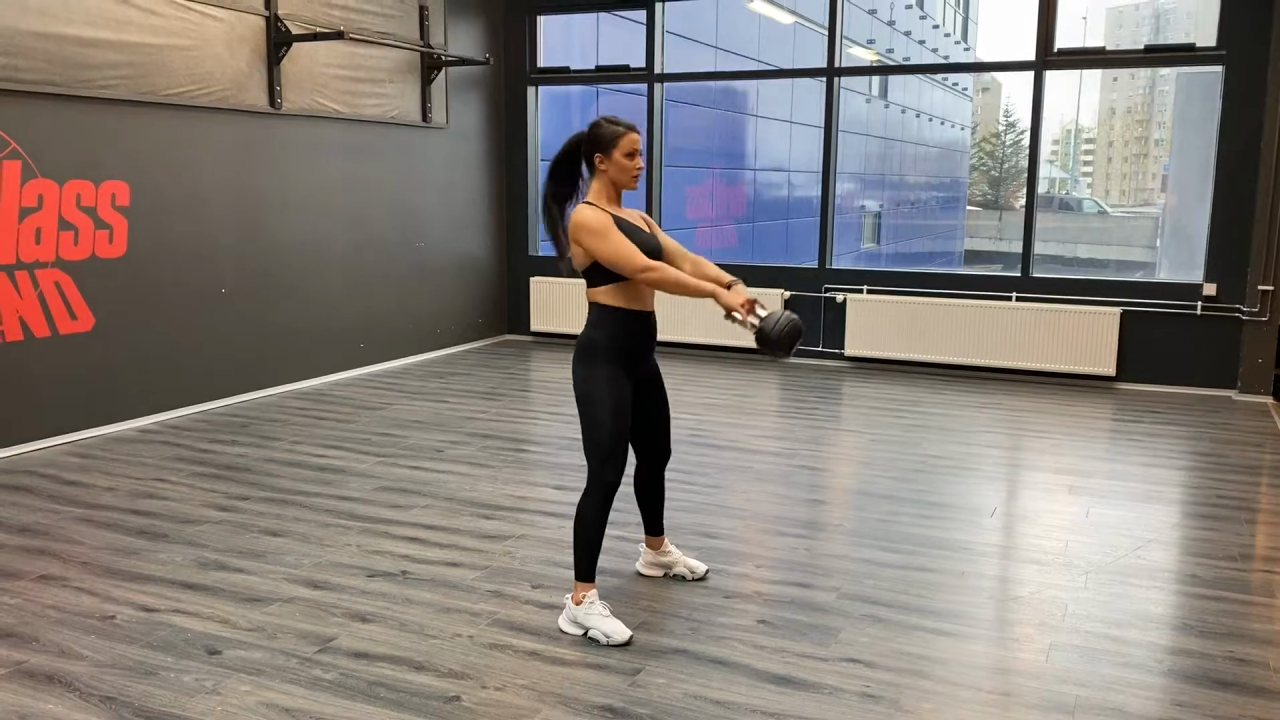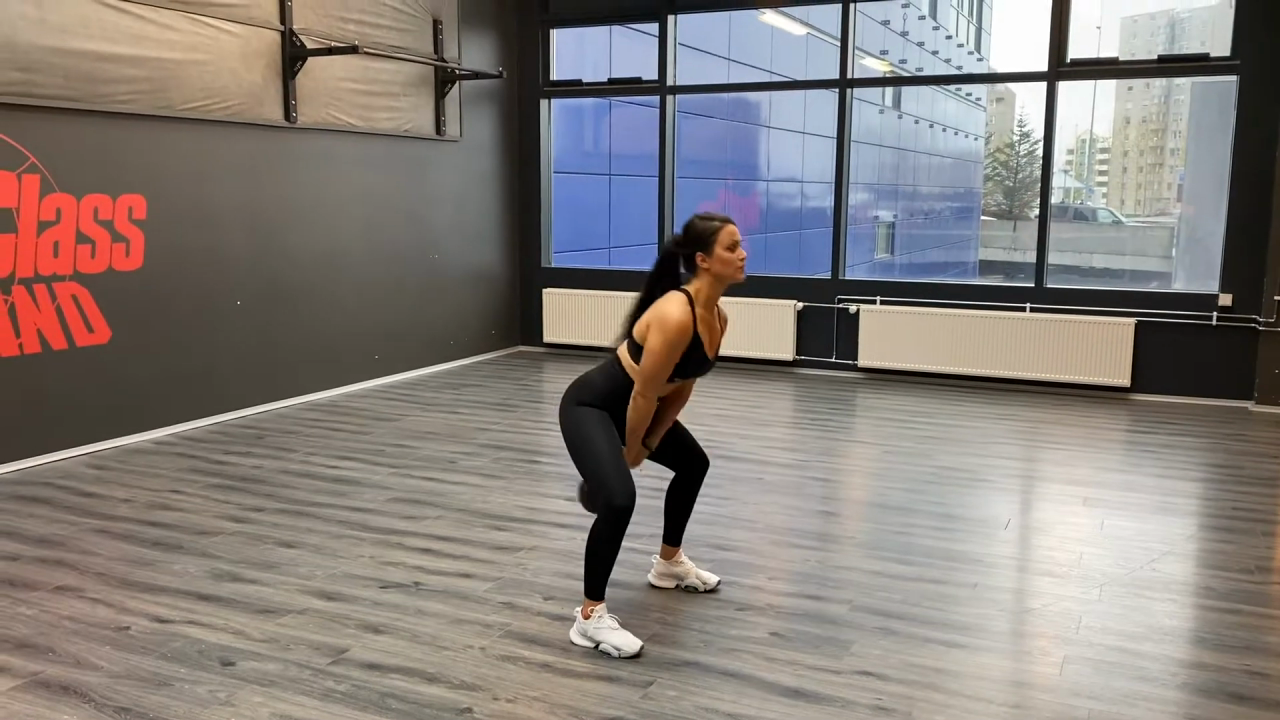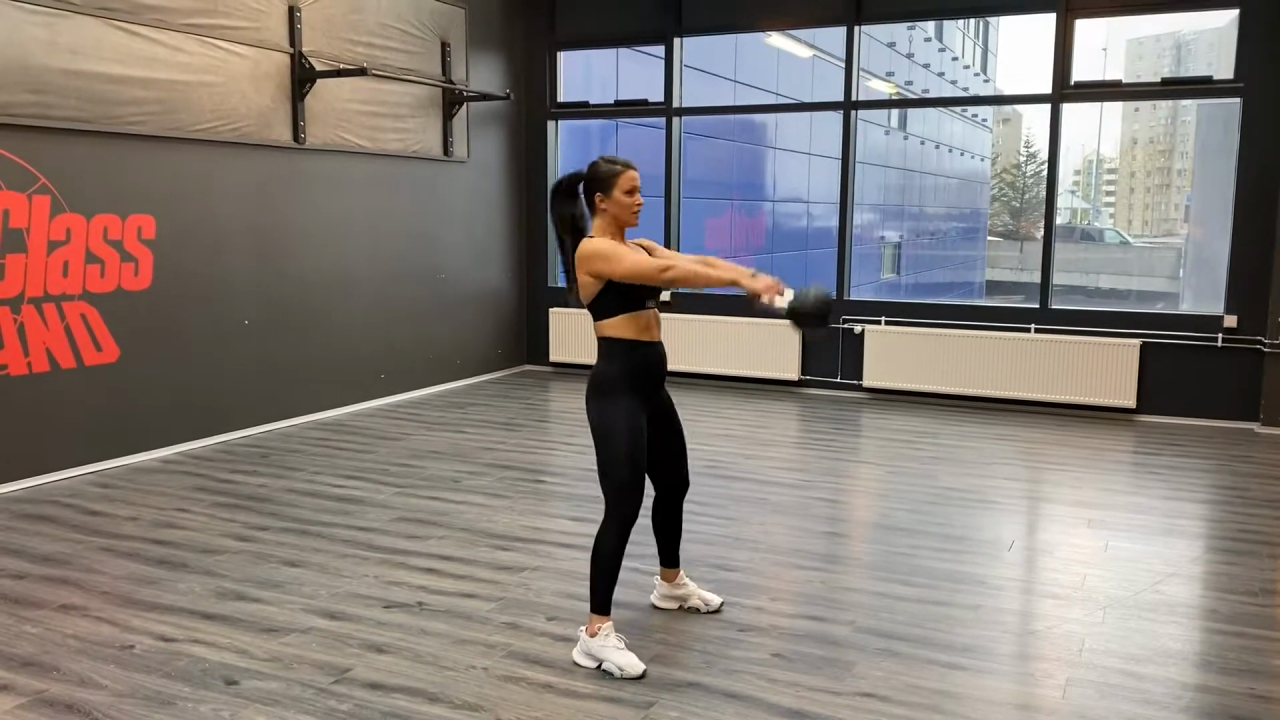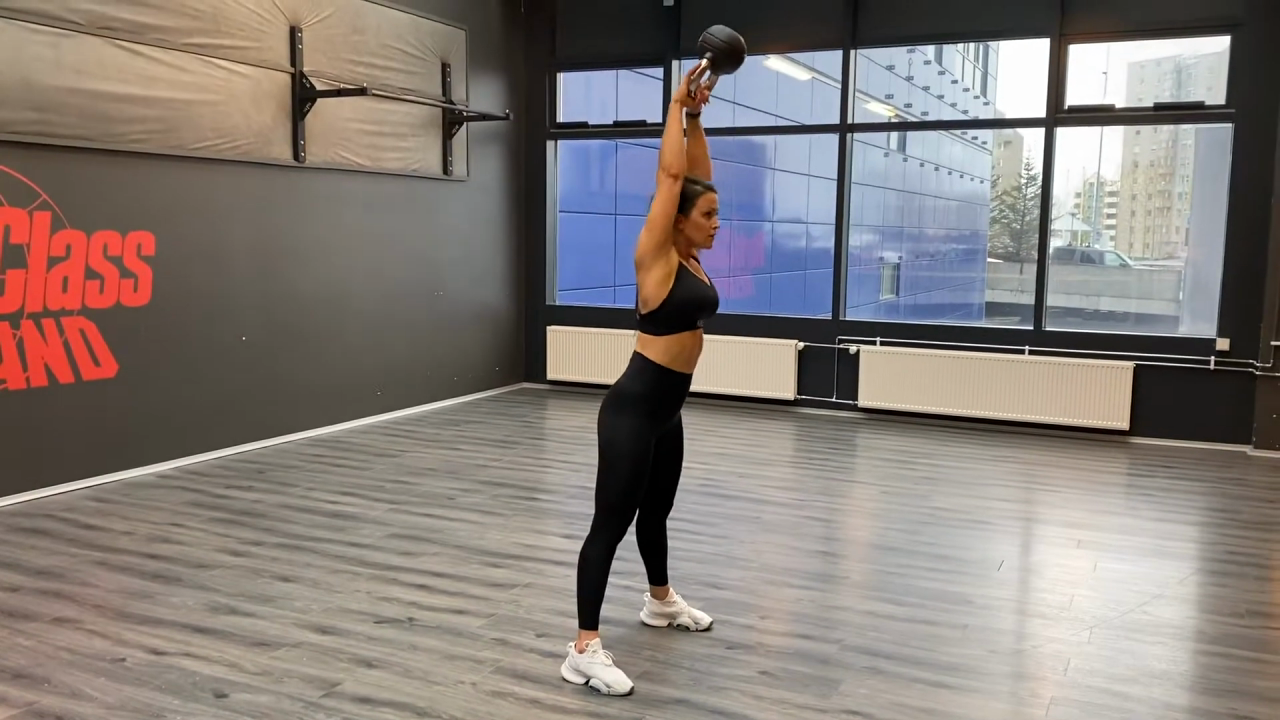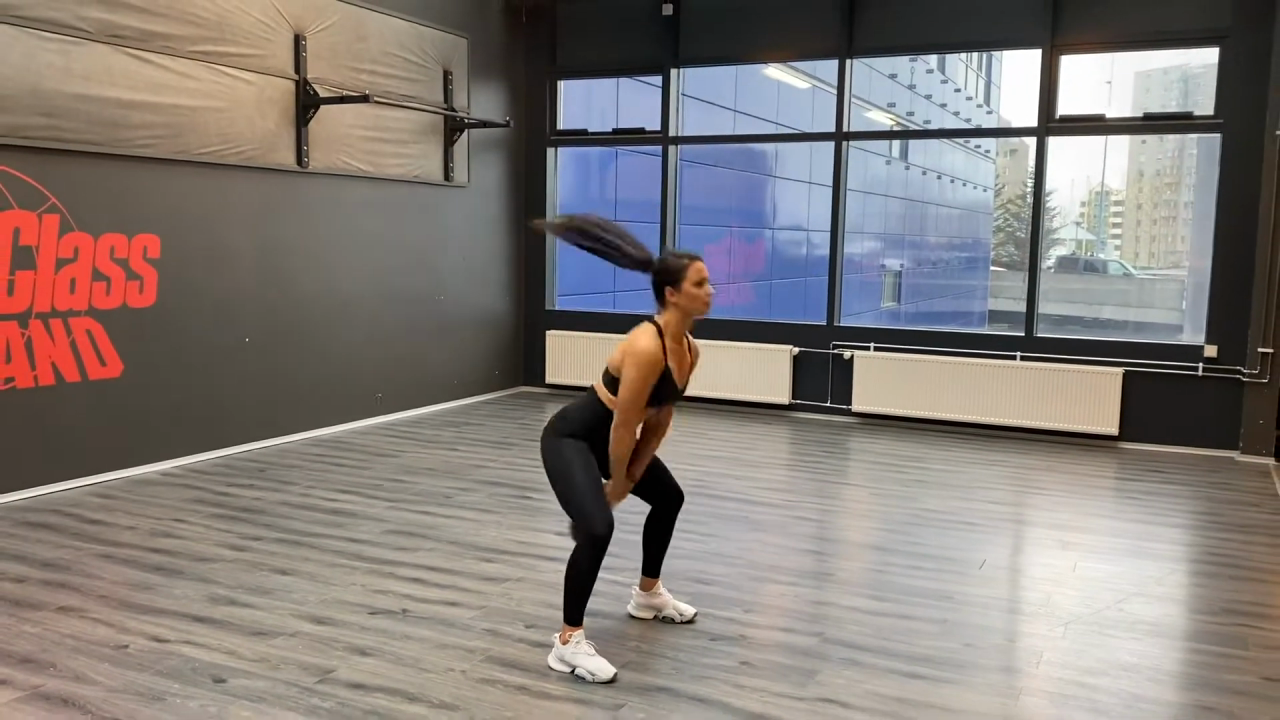
dt=0.7s
person 1, frame 1
left shoulder: (635, 216)
right shoulder: (585, 217)
left elbow: (683, 257)
right elbow: (647, 271)
left wrist: (732, 285)
right wrist: (721, 295)
left hip: (640, 355)
right hip: (603, 357)
left knee: (655, 456)
right knee: (606, 473)
left ankle: (655, 552)
right ankle: (581, 602)
person 1, frame 2
left shoulder: (717, 316)
right shoulder: (675, 314)
left elbow: (680, 389)
right elbow: (643, 395)
left wrist: (644, 447)
right wrist: (630, 449)
left hip: (636, 405)
right hip: (589, 405)
left knee: (694, 463)
right knee: (619, 499)
left ankle: (669, 563)
right ankle: (591, 617)
person 1, frame 3
left shoulder: (635, 245)
right shoulder: (593, 251)
left elbow: (689, 264)
right elbow: (669, 275)
left wrist: (749, 276)
right wrist: (742, 283)
left hip: (651, 386)
right hip: (615, 390)
left knee: (674, 486)
right knee: (624, 507)
left ankle: (671, 584)
right ankle: (595, 635)
person 1, frame 4
left shoulder: (690, 258)
right shoulder: (656, 258)
left elbow: (697, 176)
right elbow: (670, 177)
left wrist: (696, 116)
right wrist: (675, 106)
left hip: (666, 409)
right hip: (633, 408)
left knee: (656, 512)
right knee: (612, 522)
left ankle: (661, 601)
right ankle: (584, 649)
person 1, frame 5
left shoulder: (688, 350)
right shoulder: (646, 348)
left elbow: (658, 421)
right elbow: (624, 424)
left wrist: (634, 476)
right wrist: (617, 483)
left hip: (606, 438)
right hip: (571, 438)
left knee: (668, 498)
right knee: (597, 527)
left ankle: (648, 594)
right ankle: (568, 641)
